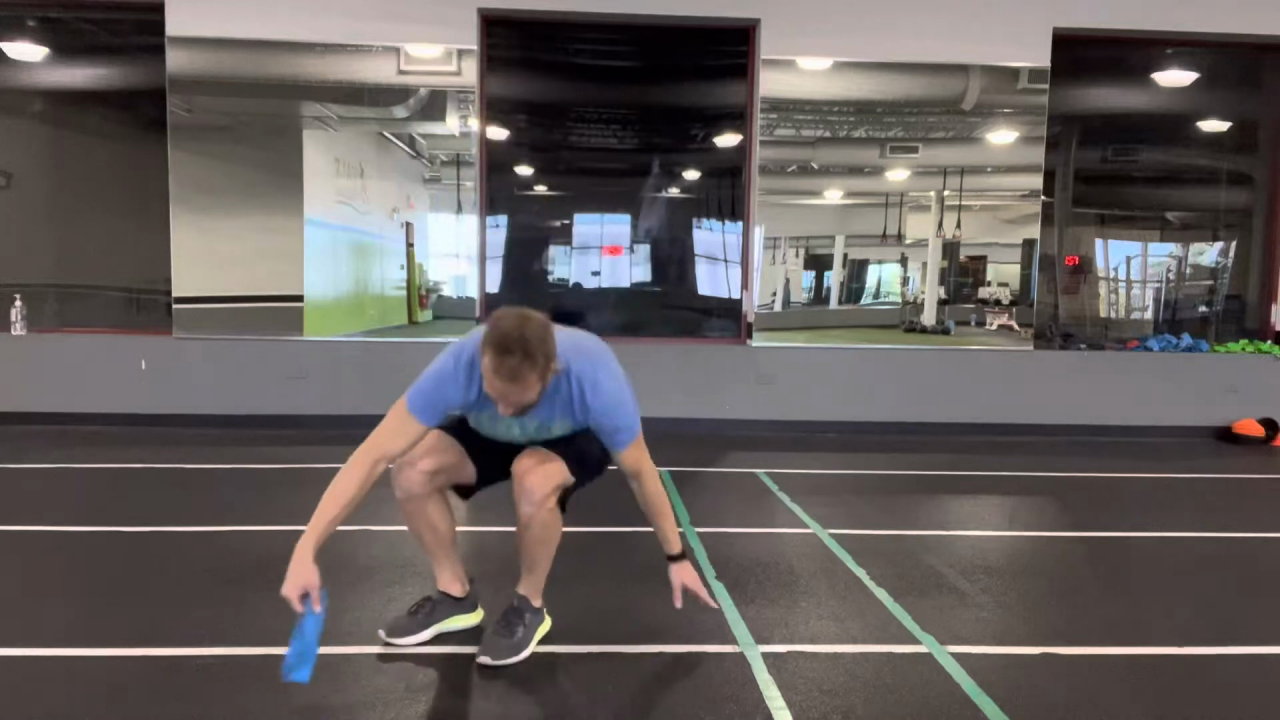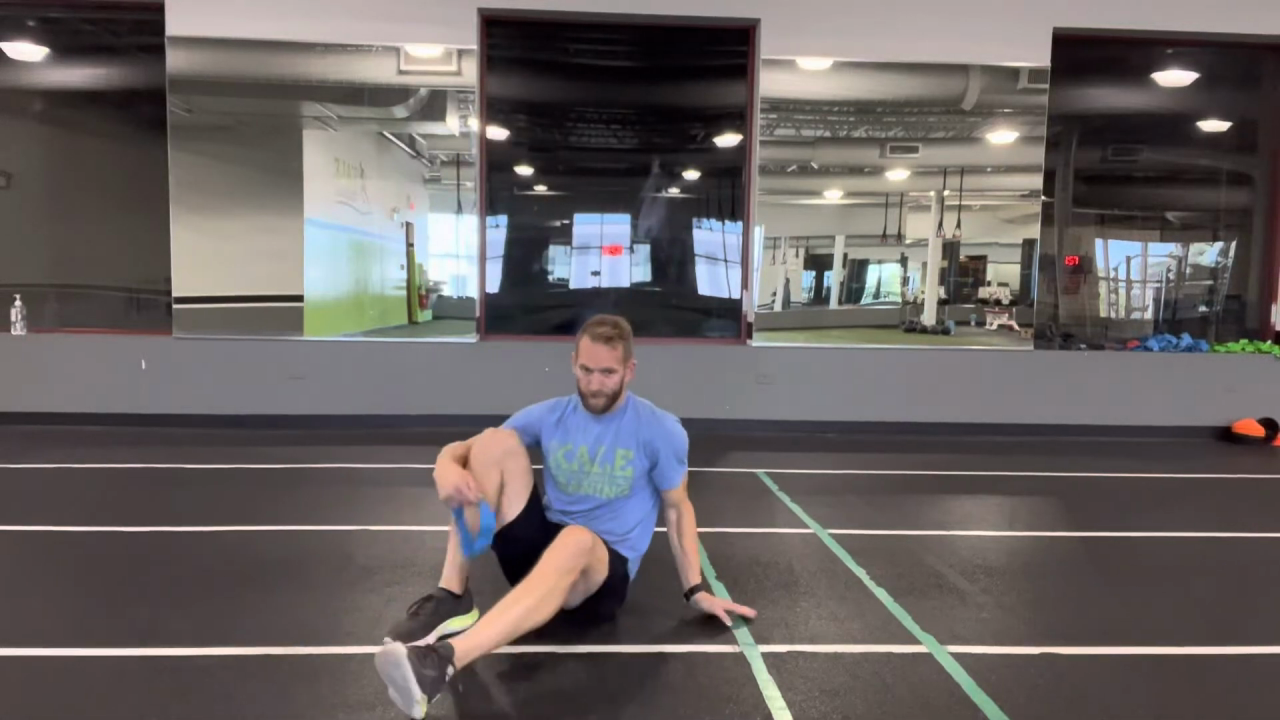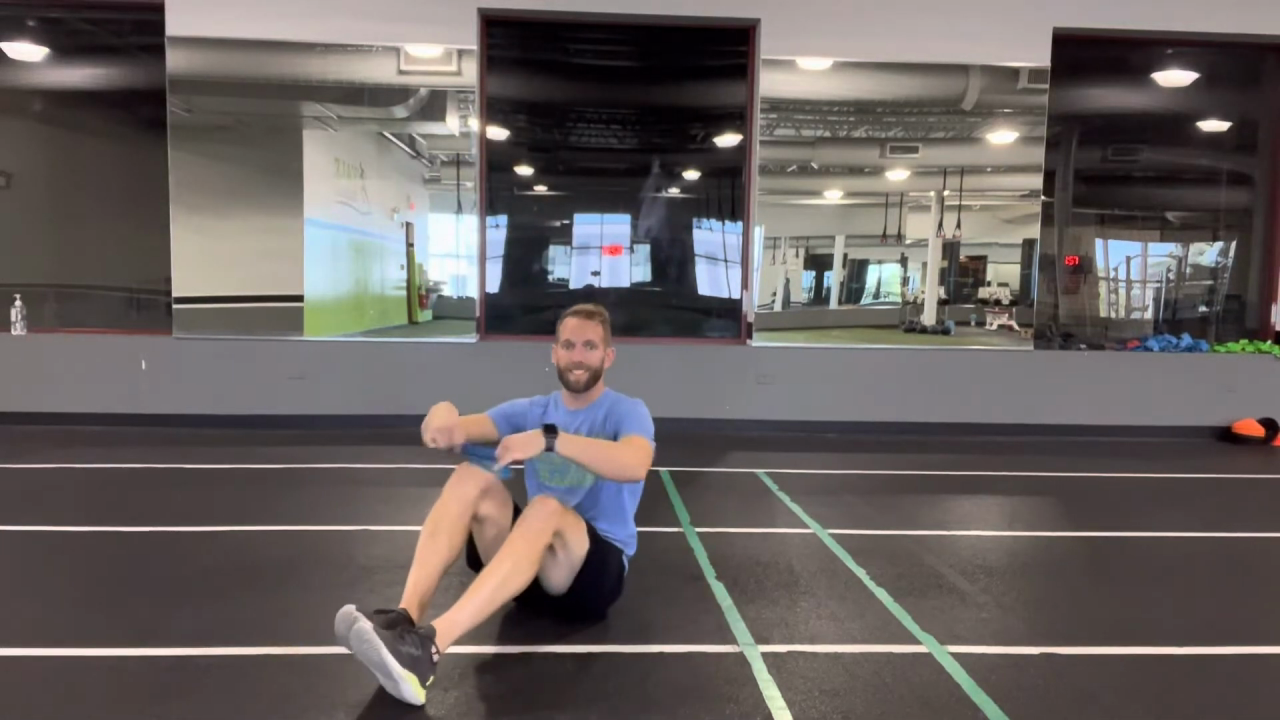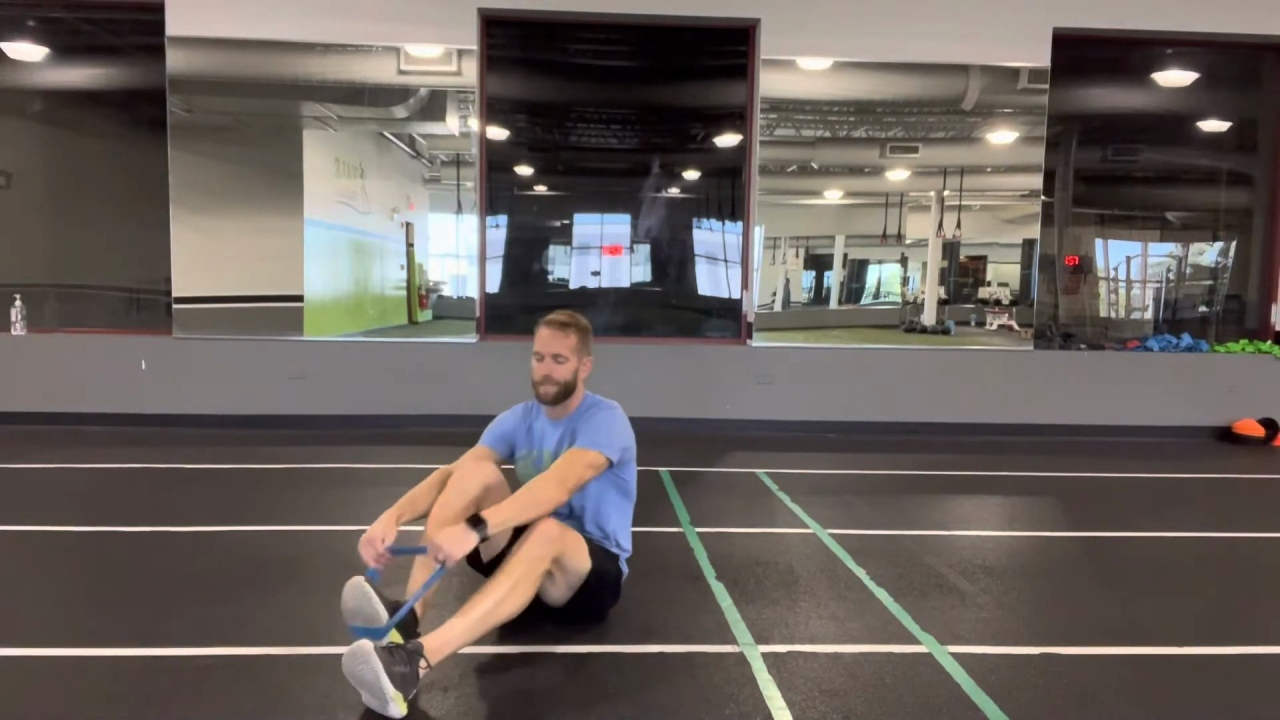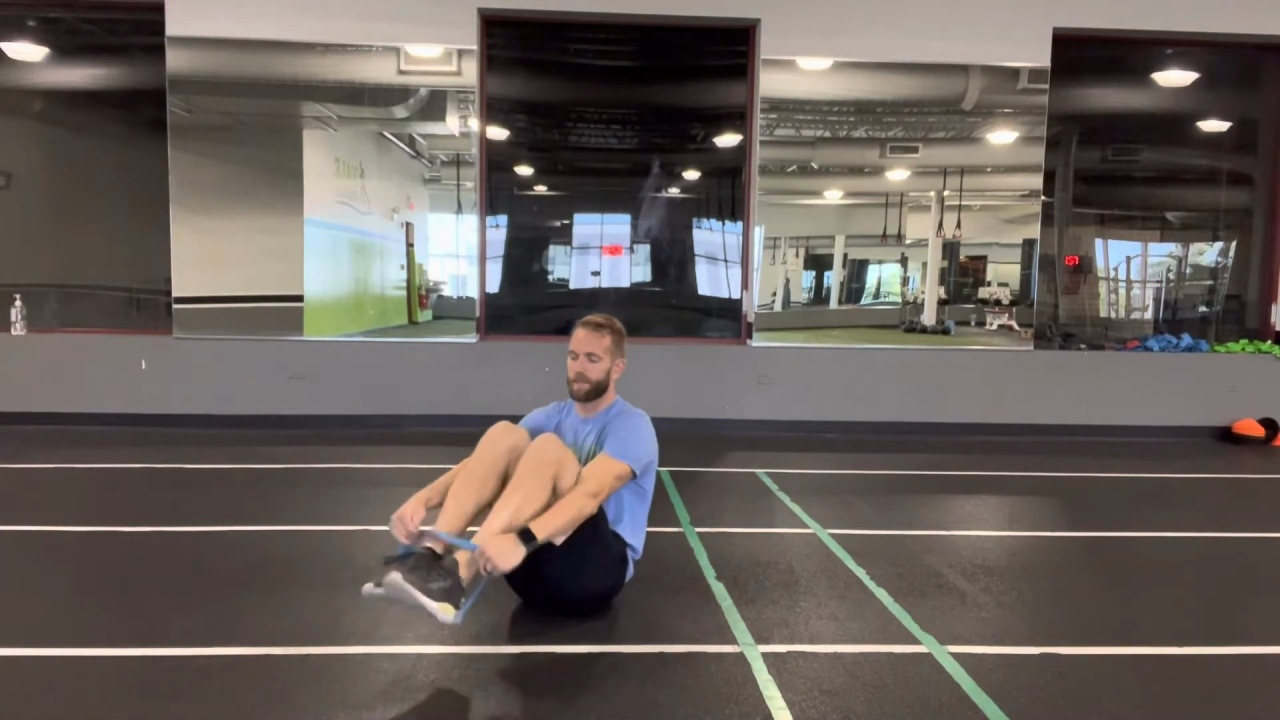
dt=1s
person 1, frame 1
left shoulder: (597, 385)
right shoulder: (461, 364)
left elbow: (639, 470)
right elbow: (373, 453)
left wrist: (676, 556)
right wrist: (305, 551)
left hip: (576, 441)
right hip: (496, 439)
left knee: (532, 478)
right knee: (413, 471)
left ankle: (529, 608)
right ankle: (455, 596)
person 1, frame 2
left shoulder: (659, 430)
right shoulder: (550, 415)
left elbow: (678, 507)
right elbow: (464, 450)
left wrist: (693, 589)
right wrist: (447, 469)
left hip: (603, 572)
right hip: (536, 548)
left knee: (575, 539)
right knee: (500, 446)
left ankle: (444, 662)
right ankle: (450, 597)
person 1, frame 3
left shoulder: (627, 412)
right shoulder: (531, 410)
left elbow: (635, 466)
right elbow: (459, 431)
left wrist: (550, 439)
right wrist: (443, 415)
left hip: (595, 568)
right hip: (531, 560)
left knee: (546, 508)
right knee: (471, 477)
left ankle: (426, 646)
right ankle: (406, 617)
person 1, frame 4
left shoulder: (605, 419)
right shoulder: (519, 419)
left elbow: (557, 488)
right elbow: (453, 473)
left wrist: (473, 530)
right wrist: (392, 517)
left hip: (595, 570)
right hip: (529, 559)
left knee: (547, 533)
right knee: (475, 472)
left ankle: (414, 661)
right ankle: (405, 616)
person 1, frame 5
left shoulder: (632, 426)
right shoulder: (549, 417)
left elbow: (589, 494)
right elbow: (485, 463)
left wrist: (522, 542)
right wrist: (423, 497)
left hip: (596, 566)
right hip: (536, 564)
left knee: (547, 447)
right knee: (504, 435)
left ankle: (458, 573)
right ankle: (433, 559)
